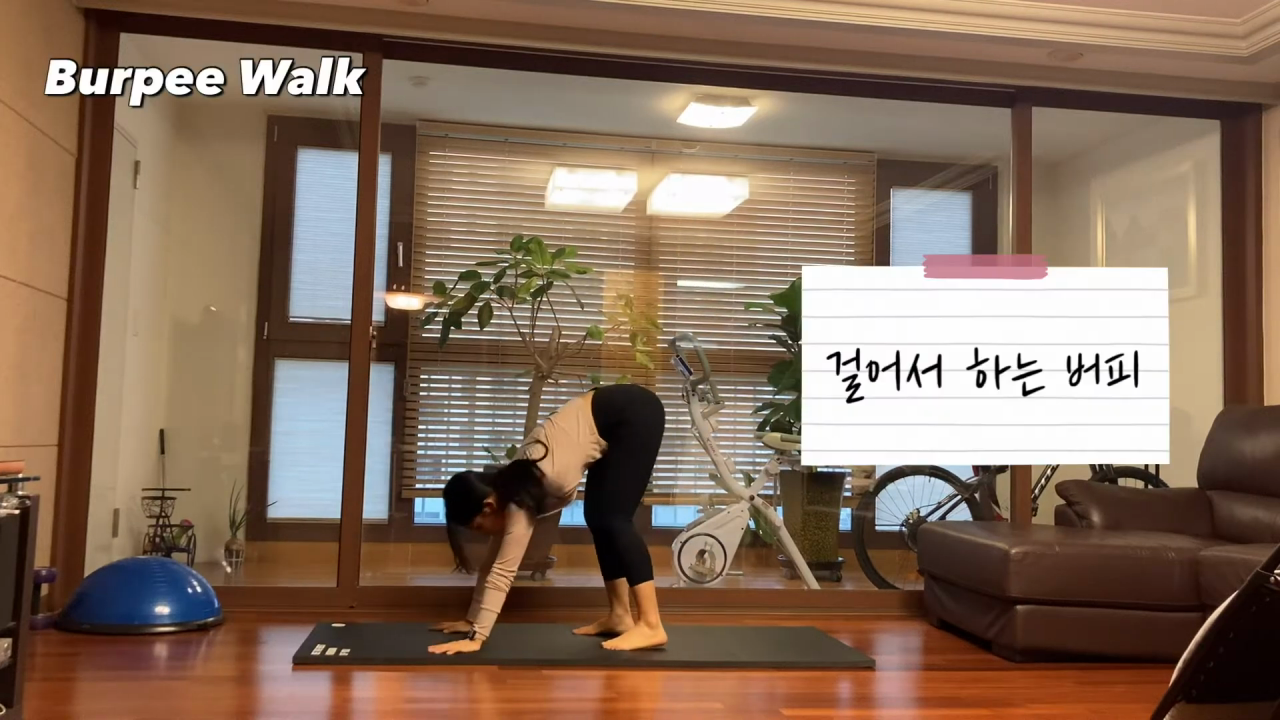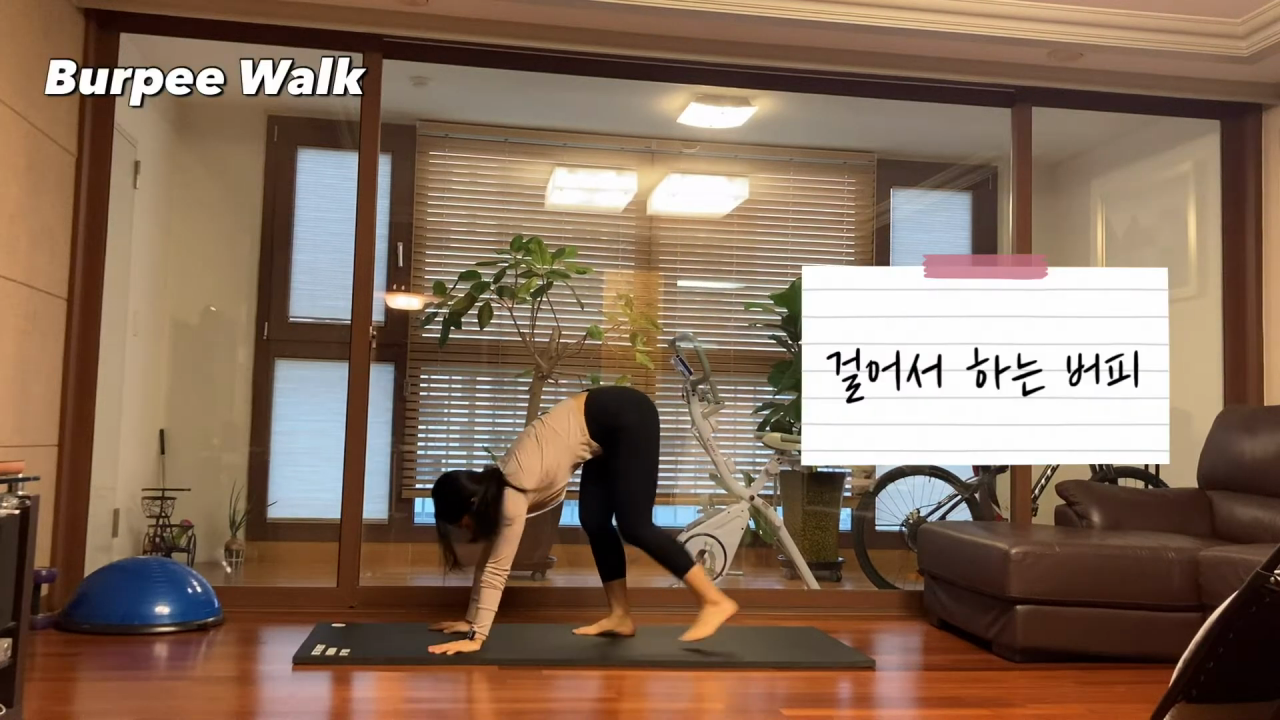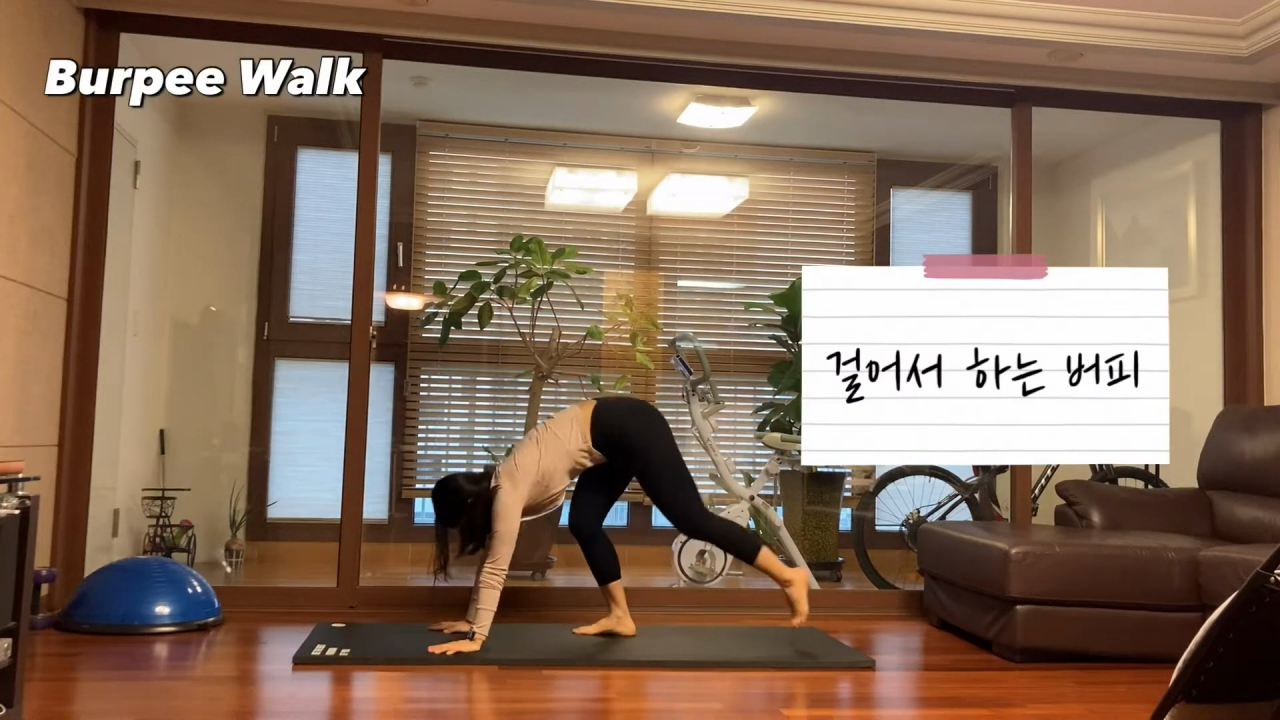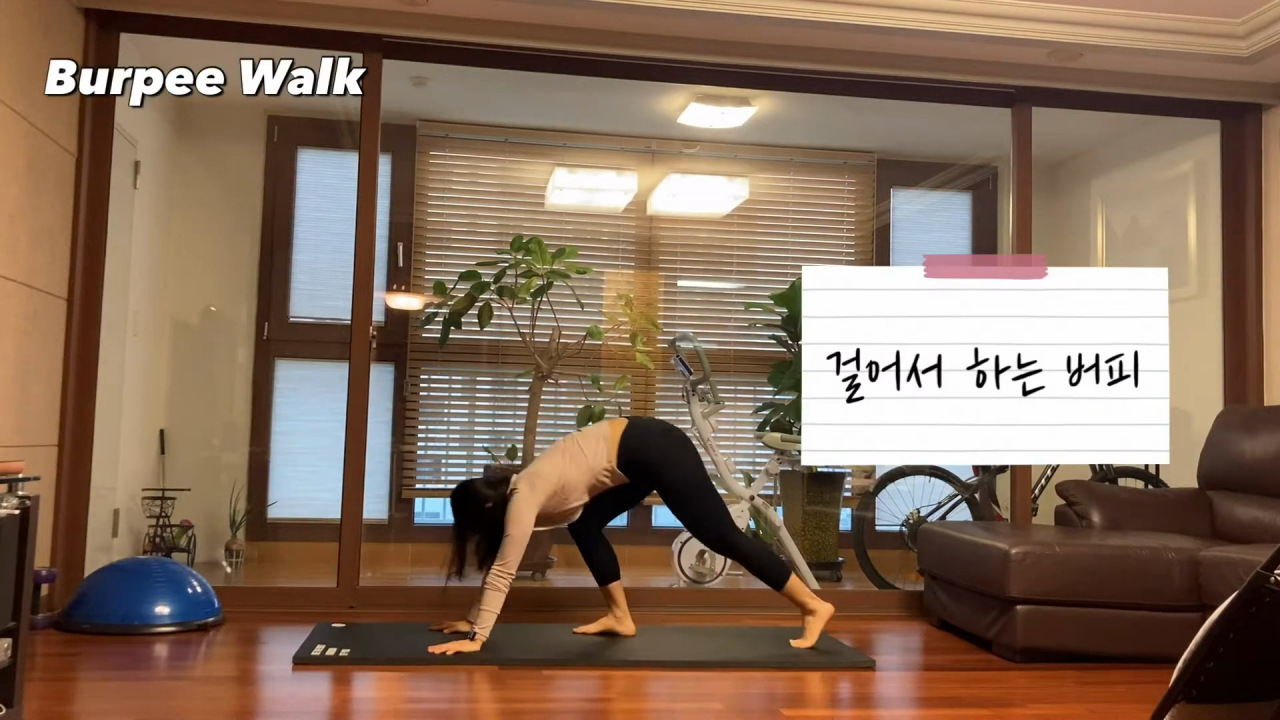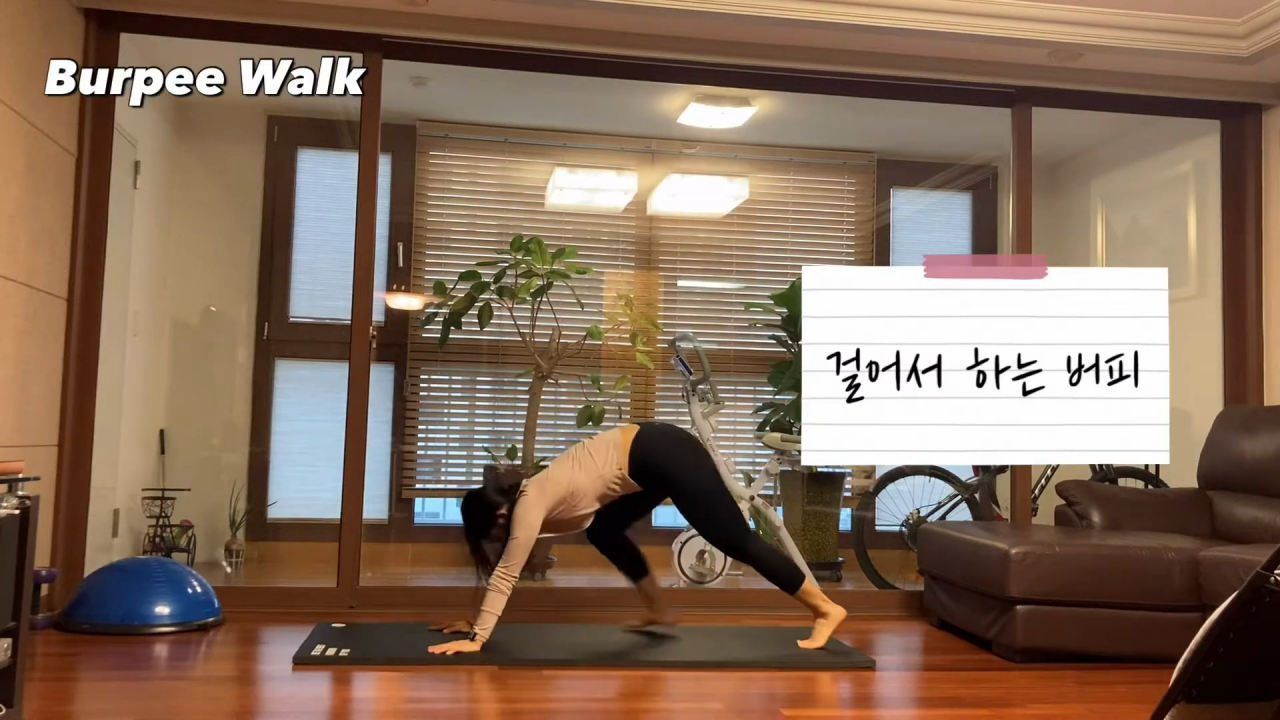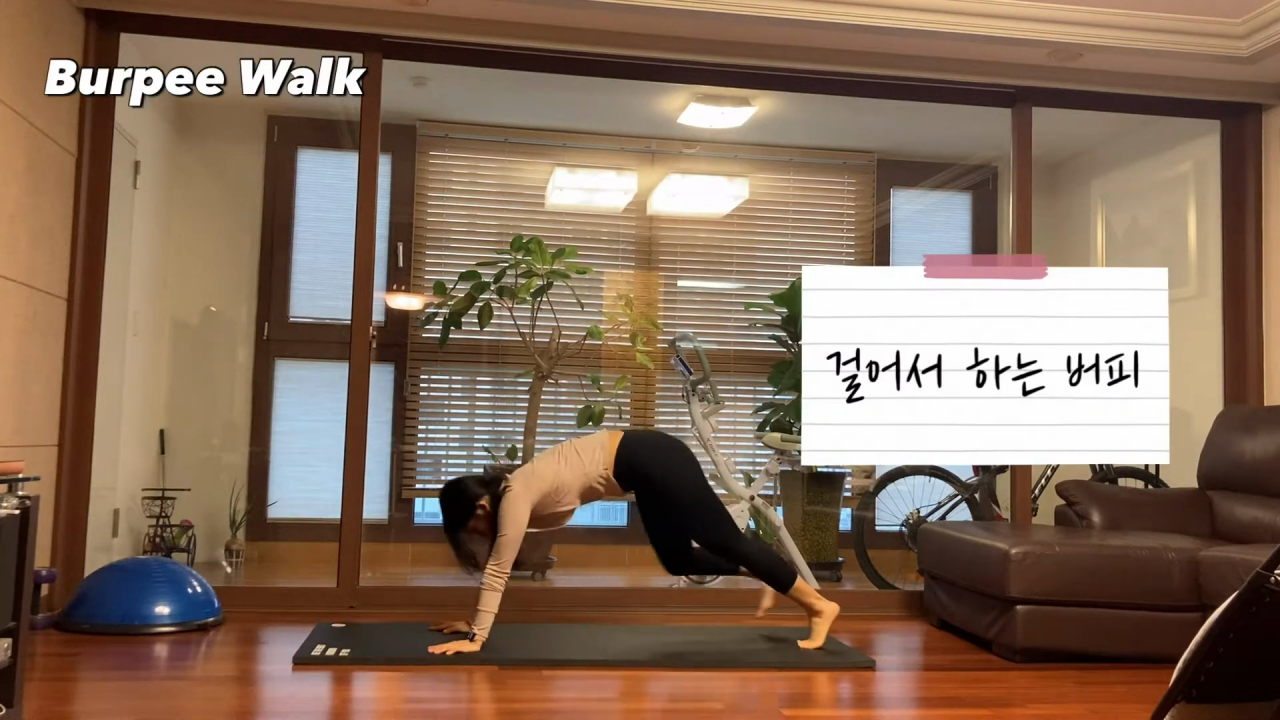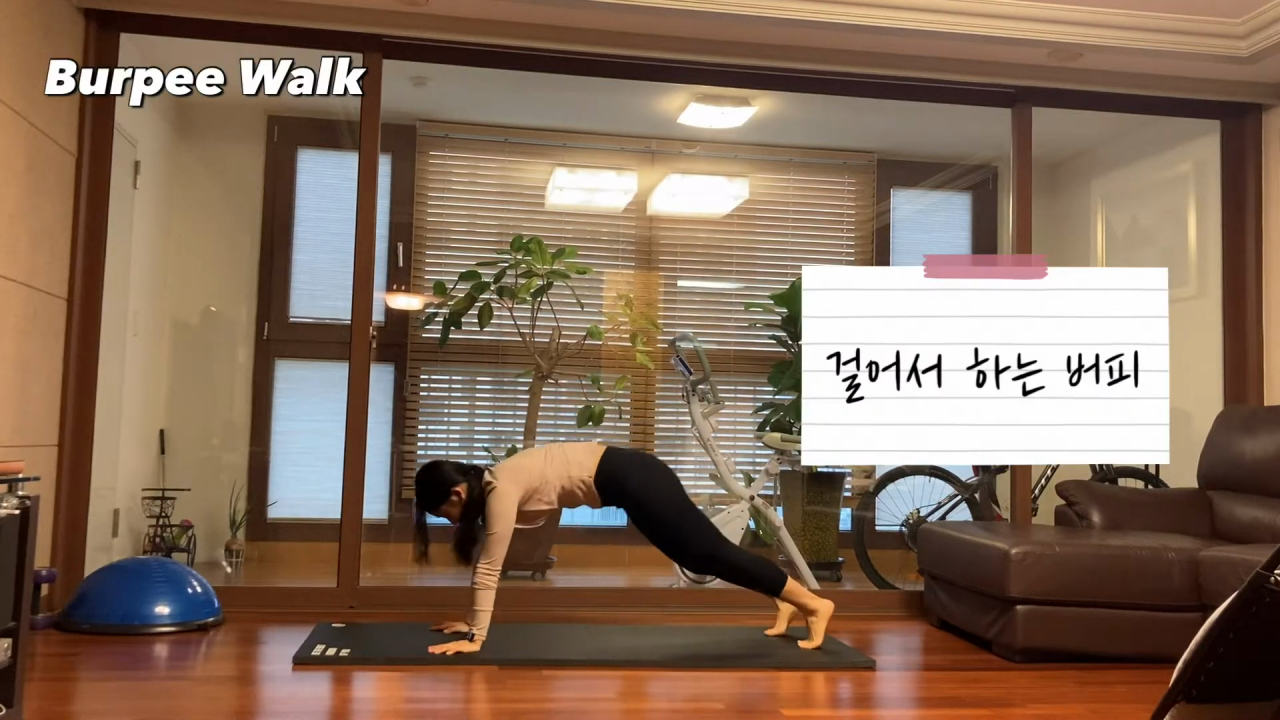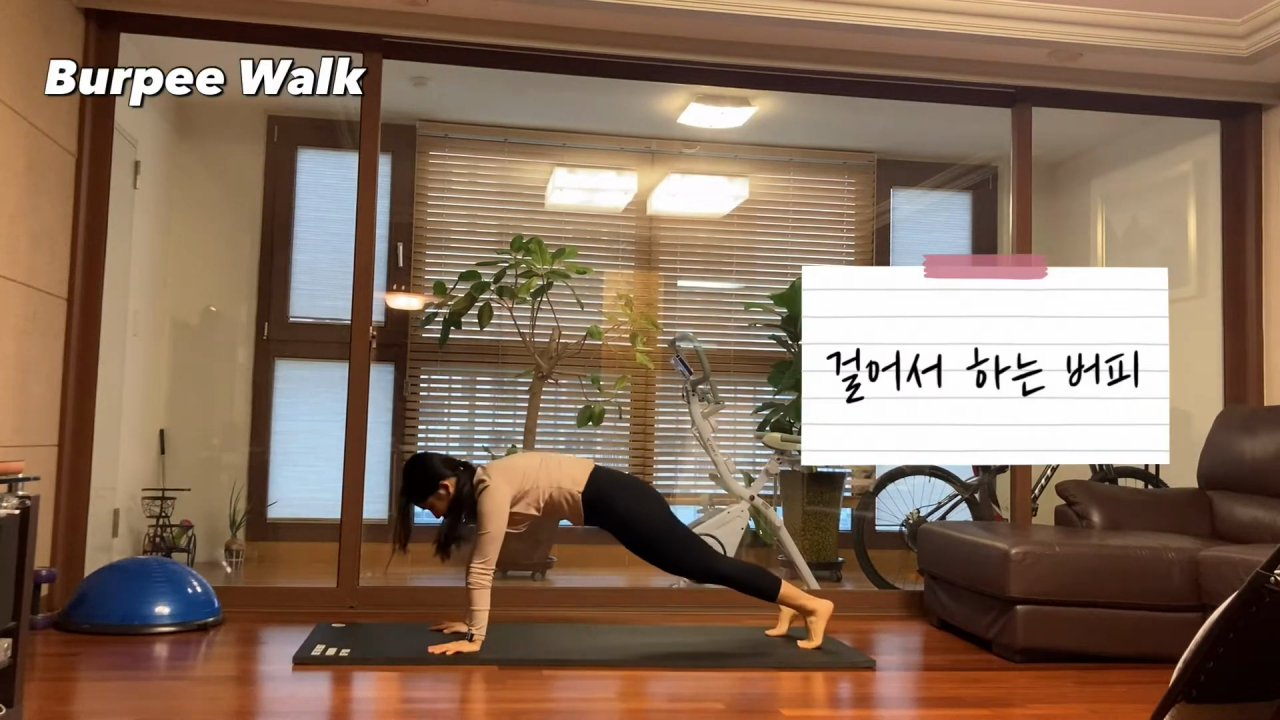
dt=0.2s
person 1, frame 1
left shoulder: (521, 498)
right shoulder: (504, 489)
left elbow: (503, 572)
right elbow: (493, 562)
left wrist: (476, 637)
right wrist: (472, 620)
left hip: (634, 413)
right hip: (616, 414)
left knee: (612, 519)
right knee: (598, 518)
left ankle: (650, 625)
right ankle: (620, 615)
person 1, frame 2
left shoulder: (508, 495)
right shoulder: (494, 488)
left elbow: (497, 570)
right elbow: (491, 562)
left wrist: (476, 636)
right wrist: (472, 620)
left hip: (625, 416)
right hip: (606, 419)
left knee: (633, 525)
right knee: (593, 520)
left ankle: (714, 602)
right ankle: (620, 616)
person 1, frame 3
left shoulder: (506, 495)
right shoulder: (493, 488)
left elbow: (496, 569)
right elbow: (493, 563)
left wrist: (475, 637)
right wrist: (472, 621)
left hip: (632, 426)
right hip: (616, 429)
left knee: (691, 519)
right knee: (583, 523)
left ankle: (789, 578)
right ankle: (619, 616)
person 1, frame 4
left shoulder: (522, 499)
right shoulder: (511, 495)
left elbow: (503, 572)
right elbow: (500, 567)
left wrist: (476, 637)
right wrist: (474, 621)
left hip: (654, 450)
right hip: (639, 450)
left knee: (723, 537)
right knee: (584, 525)
left ankle: (813, 607)
right ankle: (620, 616)
person 1, frame 5
left shoulder: (529, 504)
right shoulder: (528, 499)
left elbow: (506, 575)
right elbow: (506, 573)
left wrist: (476, 638)
right wrist: (475, 623)
left hip: (665, 456)
right hip: (654, 451)
left knee: (737, 541)
right knee: (603, 529)
left ankle: (826, 609)
right ankle: (657, 608)
person 1, frame 6
left shoulder: (514, 499)
right shoulder: (510, 492)
left elbow: (498, 571)
right elbow: (496, 571)
left wrist: (476, 638)
right wrist: (475, 622)
left hip: (652, 462)
right hip: (646, 458)
left knee: (726, 541)
right knee: (677, 558)
left ankle: (819, 606)
right ankle: (766, 579)
person 1, frame 7
left shoulder: (500, 490)
right shoulder: (492, 484)
left elbow: (489, 569)
right elbow: (487, 566)
left wrist: (475, 637)
right wrist: (472, 622)
left hip: (631, 480)
right hip: (627, 477)
left knee: (713, 552)
right knee: (697, 558)
left ankle: (813, 606)
right ankle: (784, 600)
person 1, frame 8
left shoulder: (492, 488)
right shoulder: (480, 484)
left elbow: (483, 567)
right elbow: (482, 566)
left wrist: (475, 637)
right wrist: (471, 621)
left hip: (616, 501)
right hip: (611, 498)
left knee: (705, 564)
right knee: (699, 565)
left ankle: (811, 605)
right ankle: (786, 604)
